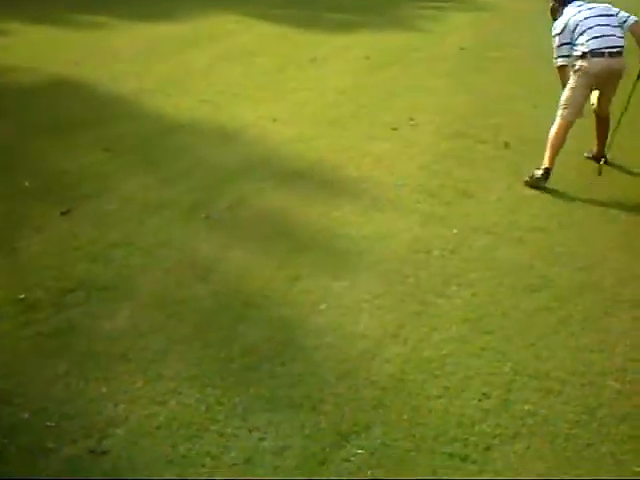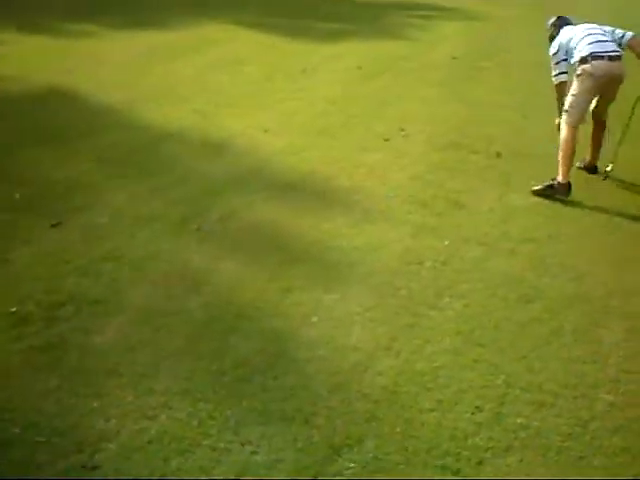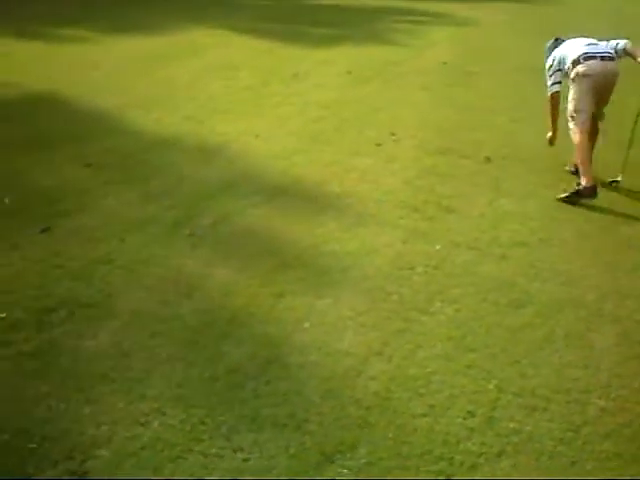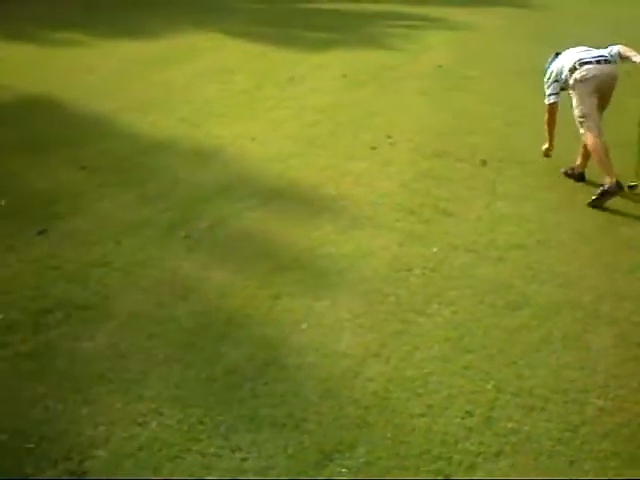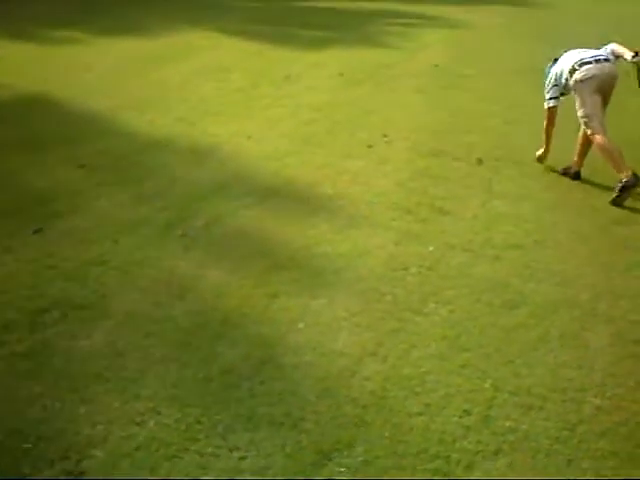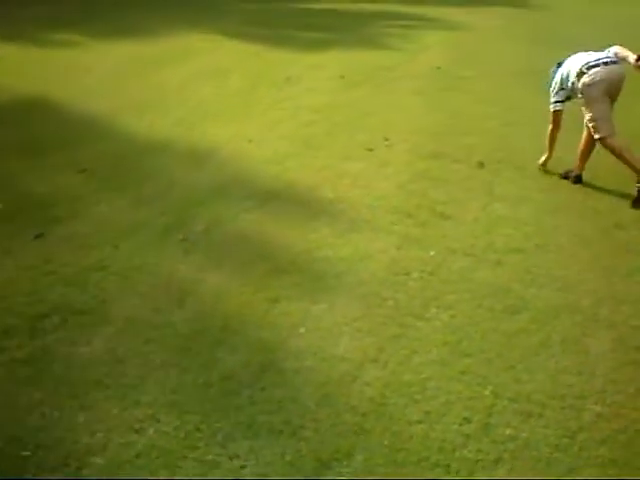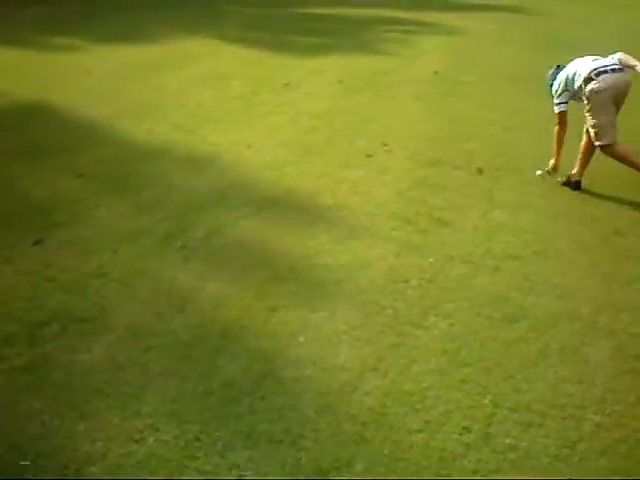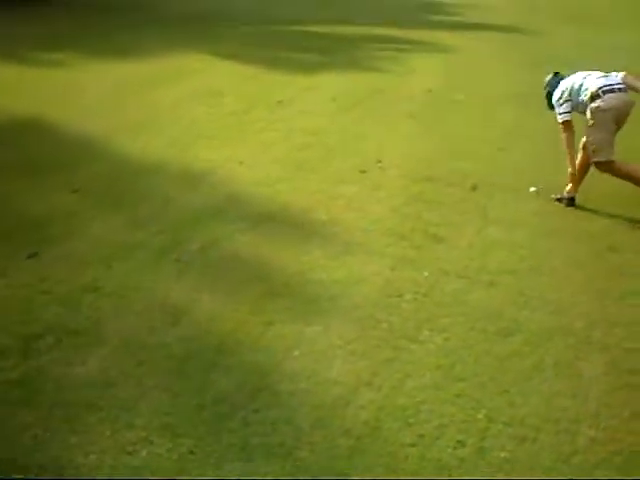
dt=0.1s
person 1, frame 1
left shoulder: (562, 21)
left elbow: (562, 62)
left wrist: (567, 89)
left hip: (589, 63)
right hip: (617, 62)
left knee: (565, 118)
right knee: (602, 108)
left ankle: (545, 169)
right ankle: (599, 153)
person 1, frame 2
left shoulder: (559, 42)
right shoulder: (599, 28)
left elbow: (560, 82)
left wrist: (560, 115)
left hip: (591, 67)
right hip: (616, 67)
left knee: (569, 124)
right knee: (599, 115)
left ankle: (562, 181)
right ankle: (591, 162)
person 1, frame 3
left shoulder: (554, 57)
right shoulder: (594, 43)
left elbow: (554, 97)
right elbow: (624, 45)
left wrist: (553, 131)
left hip: (584, 70)
right hip: (610, 67)
left knee: (579, 127)
right knee: (593, 119)
left ankle: (587, 184)
right ankle: (581, 166)
person 1, frame 4
left shoulder: (552, 71)
right shoulder: (588, 51)
left elbow: (551, 111)
right elbow: (618, 50)
left wrist: (550, 142)
left hip: (584, 75)
right hip: (609, 70)
left knee: (590, 132)
right knee: (592, 122)
left ankle: (611, 182)
right ankle: (579, 168)
person 1, frame 5
left shoulder: (553, 75)
right shoulder: (594, 53)
left elbow: (550, 117)
right elbow: (612, 48)
left wrist: (545, 148)
left hip: (584, 74)
right hip: (608, 69)
left knee: (596, 131)
right knee: (591, 121)
right ankle: (575, 167)
person 1, frame 6
left shoulder: (557, 82)
right shoulder: (588, 57)
left elbow: (555, 124)
right elbow: (616, 51)
left wrist: (548, 155)
left hip: (591, 81)
right hip: (614, 74)
left knee: (605, 136)
right knee: (592, 126)
right ankle: (577, 171)
person 1, frame 7
left shoulder: (559, 82)
right shoulder: (592, 62)
left elbow: (561, 124)
right elbow: (620, 57)
left wrist: (556, 158)
left hip: (600, 84)
right hip: (621, 77)
left knee: (607, 145)
right knee: (591, 132)
right ankle: (575, 177)
person 1, frame 8
left shoulder: (559, 93)
right shoulder: (587, 77)
left elbow: (567, 130)
right elbow: (623, 77)
left wrist: (571, 164)
left hip: (604, 103)
right hip: (624, 99)
left knee: (601, 161)
right knee: (586, 147)
right ankle: (569, 192)
